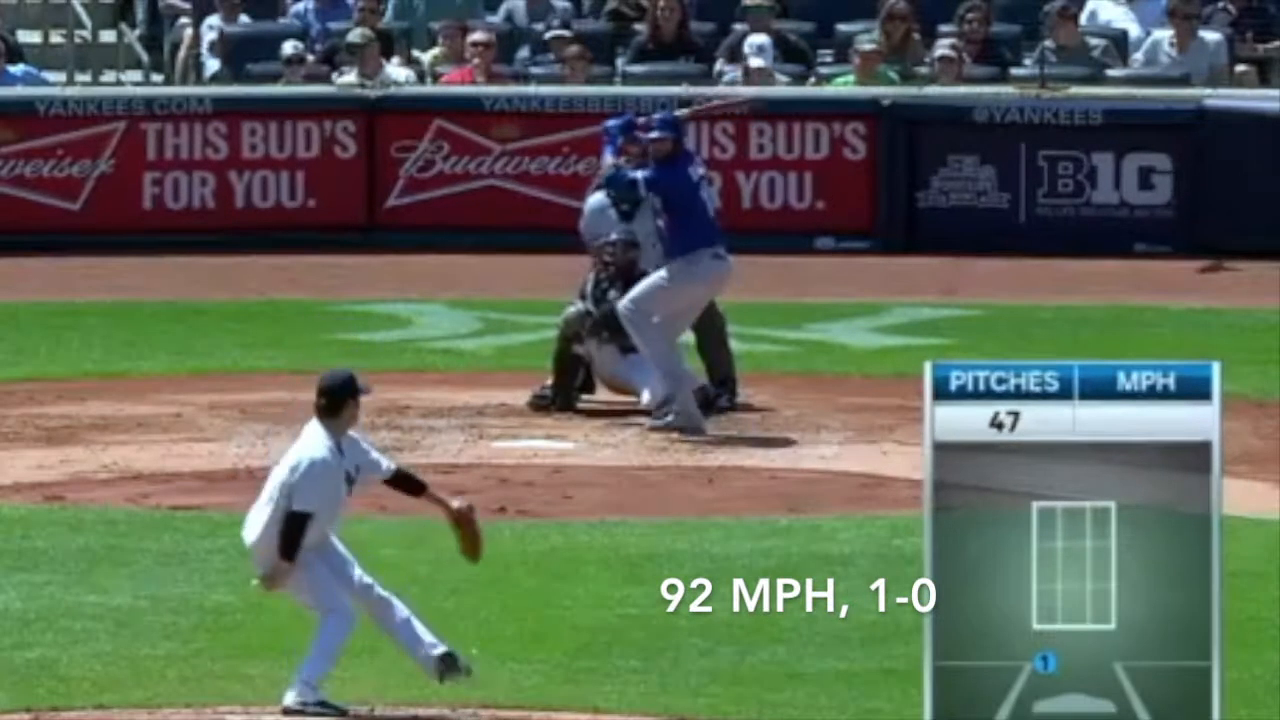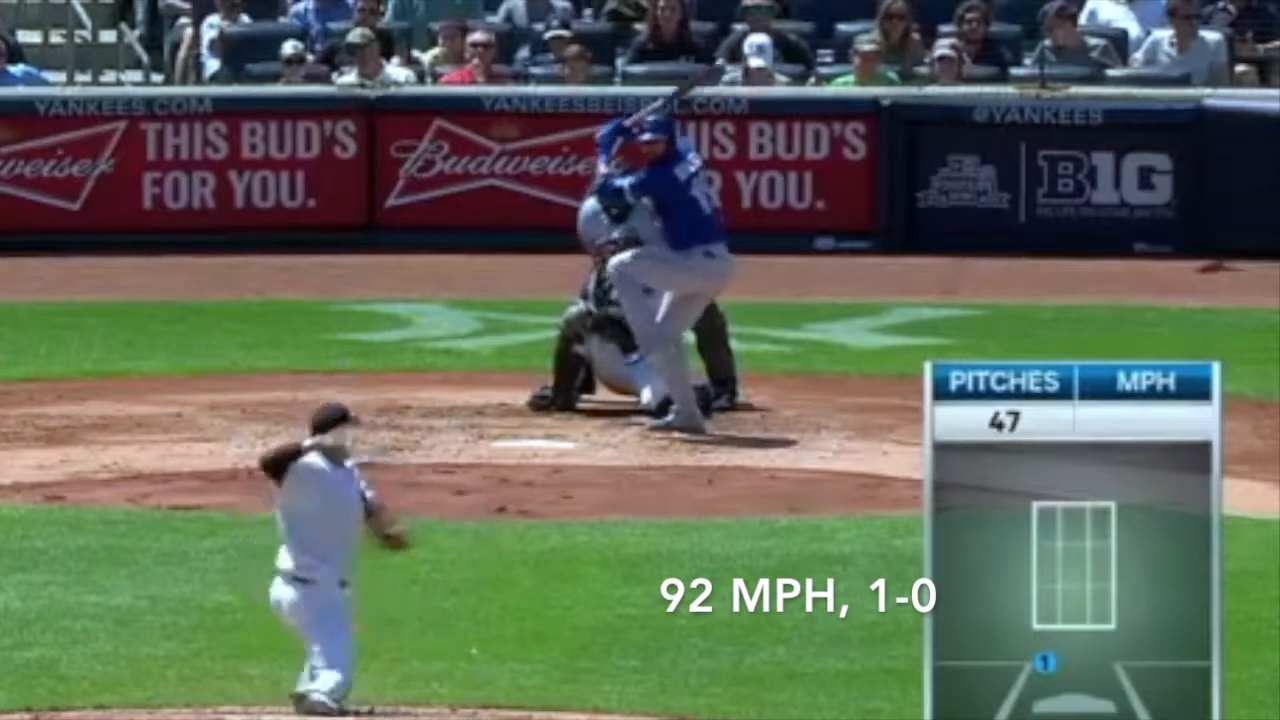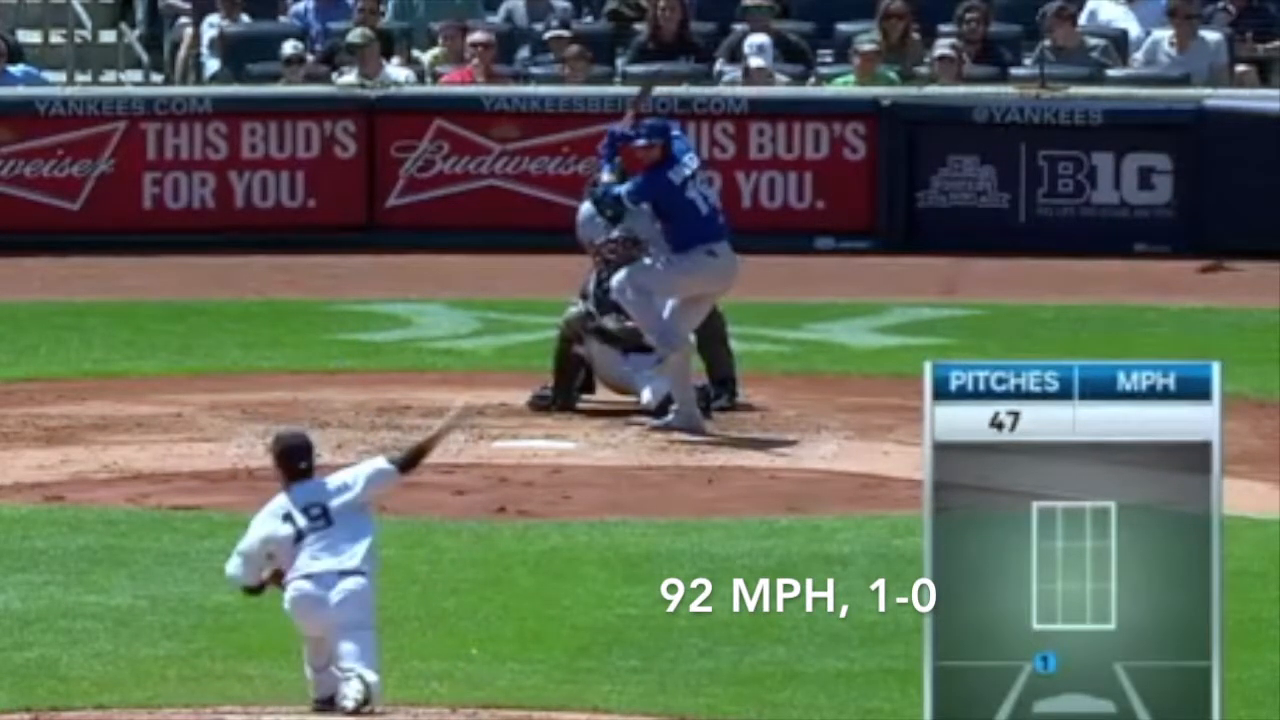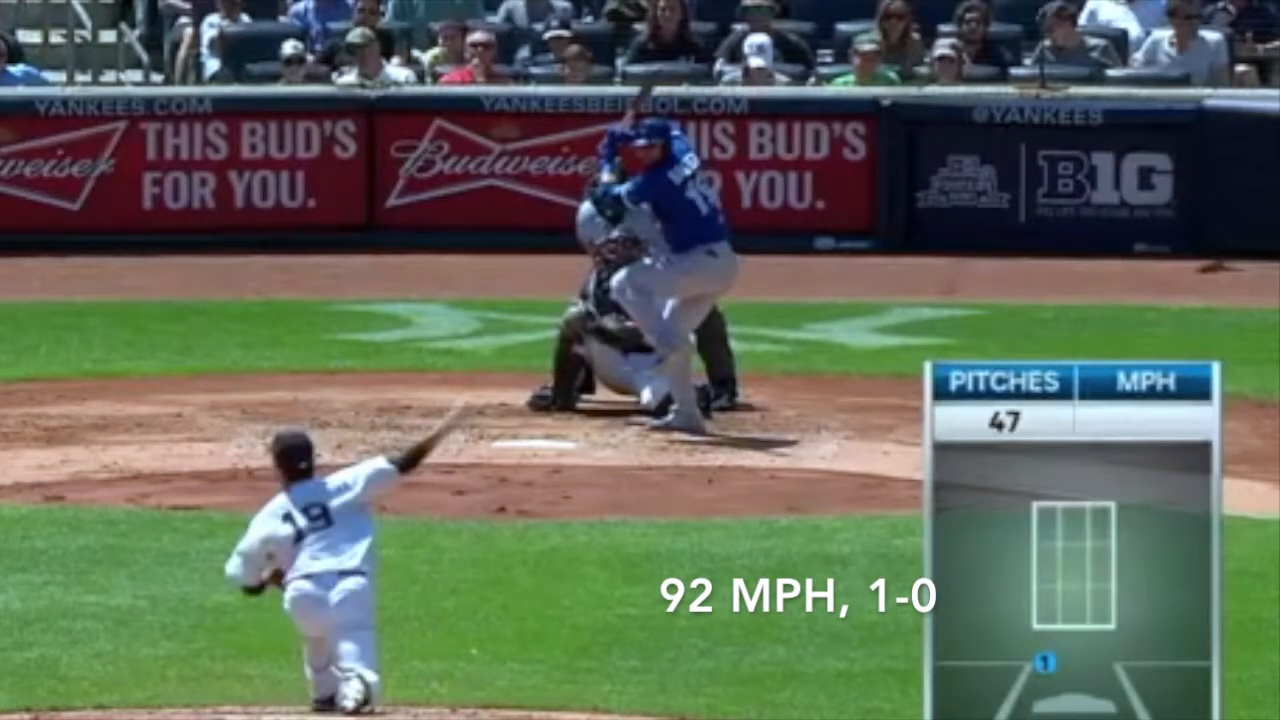
dt=0.3s
person 1, frame 1
left shoulder: (348, 444)
right shoulder: (317, 456)
left elbow: (391, 474)
right elbow: (297, 517)
left wrist: (445, 503)
right wrist: (283, 568)
left hip: (314, 539)
right hip: (279, 547)
left knee: (370, 594)
right knee: (340, 614)
left ankle: (436, 656)
person 1, frame 2
right shoulder: (309, 468)
right elbow: (271, 462)
left wrist: (384, 524)
right wrist: (314, 444)
left hip: (297, 589)
right hip: (307, 591)
left ankle: (316, 685)
person 1, frame 3
left shoulder: (267, 519)
right shoulder: (346, 484)
left elbow: (244, 581)
right elbow: (403, 462)
left wrist: (273, 577)
right wrist: (441, 430)
left hip: (302, 597)
right hip: (352, 590)
left knee: (318, 629)
left ankle: (325, 693)
right ankle: (356, 683)
person 1, frame 4
left shoulder: (267, 518)
right shoulder: (350, 480)
left elbow: (245, 580)
right elbow: (401, 462)
left wrist: (275, 573)
right wrist: (442, 429)
left hip: (305, 597)
right hip: (354, 595)
left knee: (317, 627)
left ankle: (326, 694)
right ankle: (360, 687)
person 2, frame 1
left shoulder: (670, 172)
right shoulder: (683, 160)
left hip: (699, 264)
right hip: (704, 263)
left knee: (631, 311)
right knee: (659, 334)
left ankle: (677, 382)
right ankle: (685, 412)
person 2, frame 2
left shoulder: (656, 175)
right shoulder: (687, 152)
left elbow: (605, 190)
right elbow: (665, 131)
left wrist: (604, 150)
right wrist: (628, 130)
left hip: (699, 261)
right hip: (715, 262)
left knee: (619, 267)
right knee: (666, 332)
left ankle: (651, 344)
right ankle: (687, 414)
person 2, frame 3
left shoulder: (652, 180)
right shoulder: (685, 151)
left elbow: (606, 198)
right elbow: (671, 129)
left wrist: (608, 160)
right wrist: (629, 134)
left hip: (702, 262)
right hip: (720, 263)
left knee: (624, 283)
right knee: (671, 333)
left ankle: (669, 343)
right ankle: (686, 414)
person 2, frame 4
left shoulder: (653, 180)
right shoulder: (685, 152)
left elbow: (607, 199)
right elbow: (670, 128)
left wrist: (608, 160)
right wrist: (630, 132)
left hip: (702, 260)
right hip: (721, 261)
left knee: (623, 283)
right knee: (672, 331)
left ankle: (670, 345)
right ankle: (685, 413)
person 3, frame 1
left shoulder: (651, 284)
right shoulder: (596, 281)
left elbow: (664, 337)
right elbow: (575, 324)
left hip: (646, 360)
right hip: (614, 362)
left knee: (660, 399)
right knee: (575, 317)
left ankle: (699, 393)
right ankle: (561, 391)
person 3, frame 2
right shoulder: (597, 280)
left hip: (647, 360)
right hip: (612, 365)
left knee: (660, 401)
right knee: (576, 318)
left ankle: (705, 394)
right ankle: (562, 392)
person 3, frame 3
left shoulder: (652, 283)
right shoulder: (597, 280)
left elbow: (666, 333)
left wrist: (630, 329)
left hip: (647, 360)
right hip: (613, 362)
left knee: (660, 400)
right knee: (575, 319)
left ankle: (700, 394)
right ankle: (563, 391)
person 3, frame 4
left shoulder: (651, 283)
right shoulder: (596, 280)
left elbow: (666, 332)
left wrist: (632, 330)
left hip: (648, 362)
right hip: (613, 365)
left knee: (660, 401)
left ankle: (699, 394)
right ankle: (563, 392)
